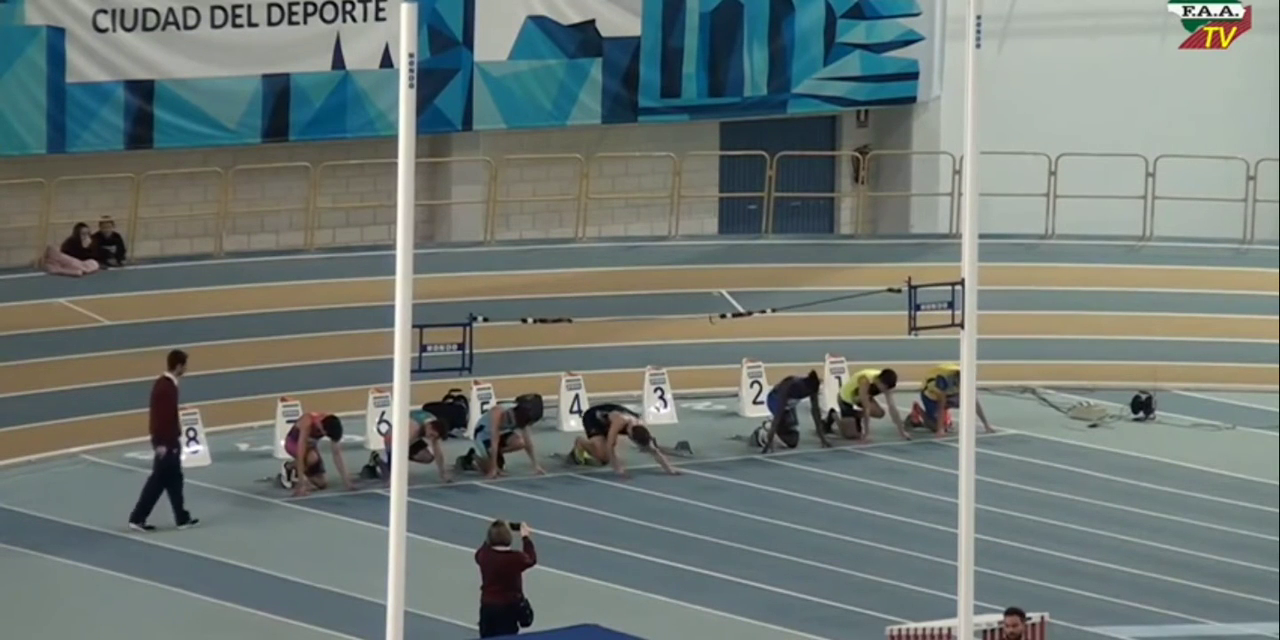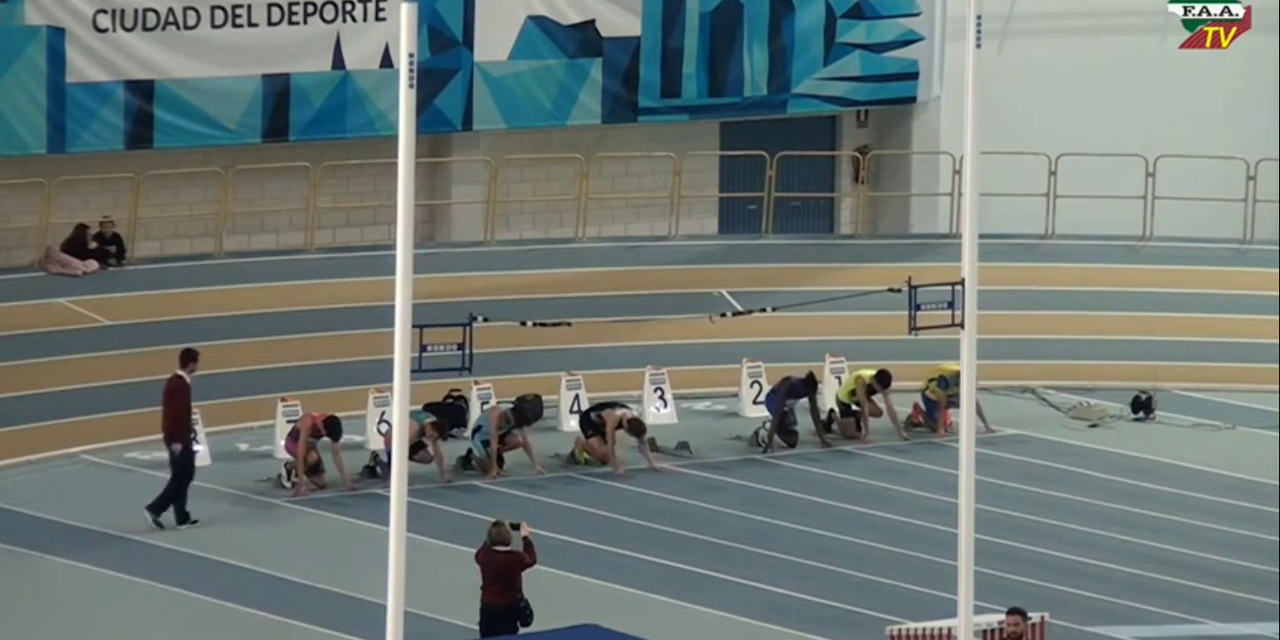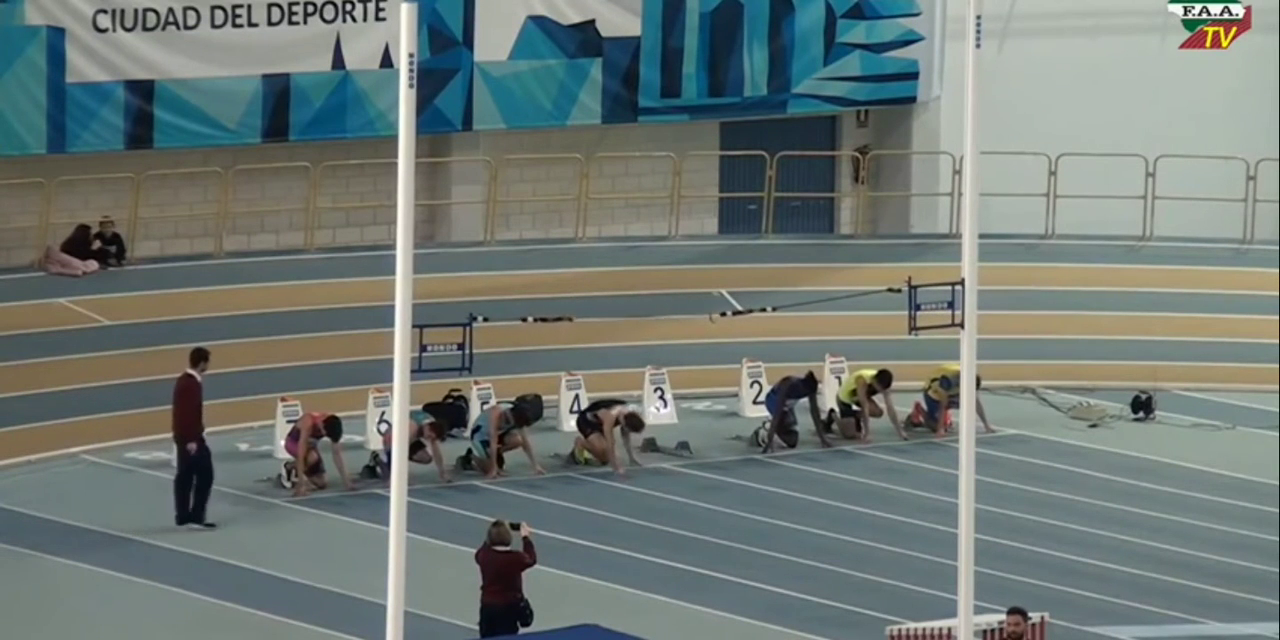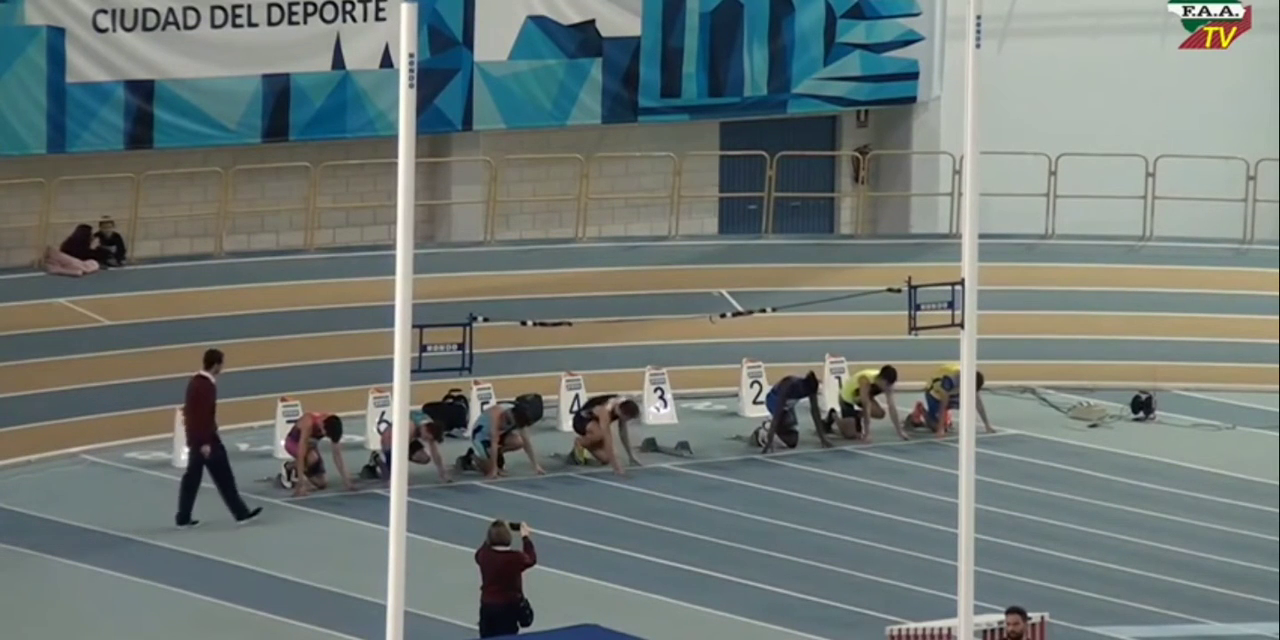
dt=0.2s
person 1, frame 1
left shoulder: (164, 383)
right shoulder: (167, 387)
right elbow: (162, 416)
right wrist: (162, 443)
left hip: (168, 439)
right hip: (166, 440)
left knee: (174, 477)
right knee: (160, 479)
left ankle: (182, 518)
right ankle: (137, 518)
person 1, frame 2
left shoulder: (175, 381)
right shoulder: (181, 385)
right elbow: (176, 414)
right wrist: (177, 440)
left hip: (177, 436)
right hip: (179, 438)
left knee: (181, 475)
right knee: (183, 476)
left ankle: (182, 517)
right ankle: (154, 508)
person 1, frame 3
left shoulder: (183, 380)
right shoulder: (192, 384)
right elbow: (189, 414)
right wrist: (191, 440)
left hip: (182, 435)
right hip: (191, 438)
left knee: (184, 476)
right knee: (205, 475)
left ankle: (182, 517)
right ankle: (196, 517)
person 1, frame 4
left shoulder: (195, 382)
right shoulder: (207, 386)
right elbow: (204, 416)
right wrist: (205, 442)
left hip: (194, 436)
right hip: (206, 438)
left knee: (192, 477)
right knee: (224, 476)
left ankle: (183, 518)
right ankle: (242, 513)
